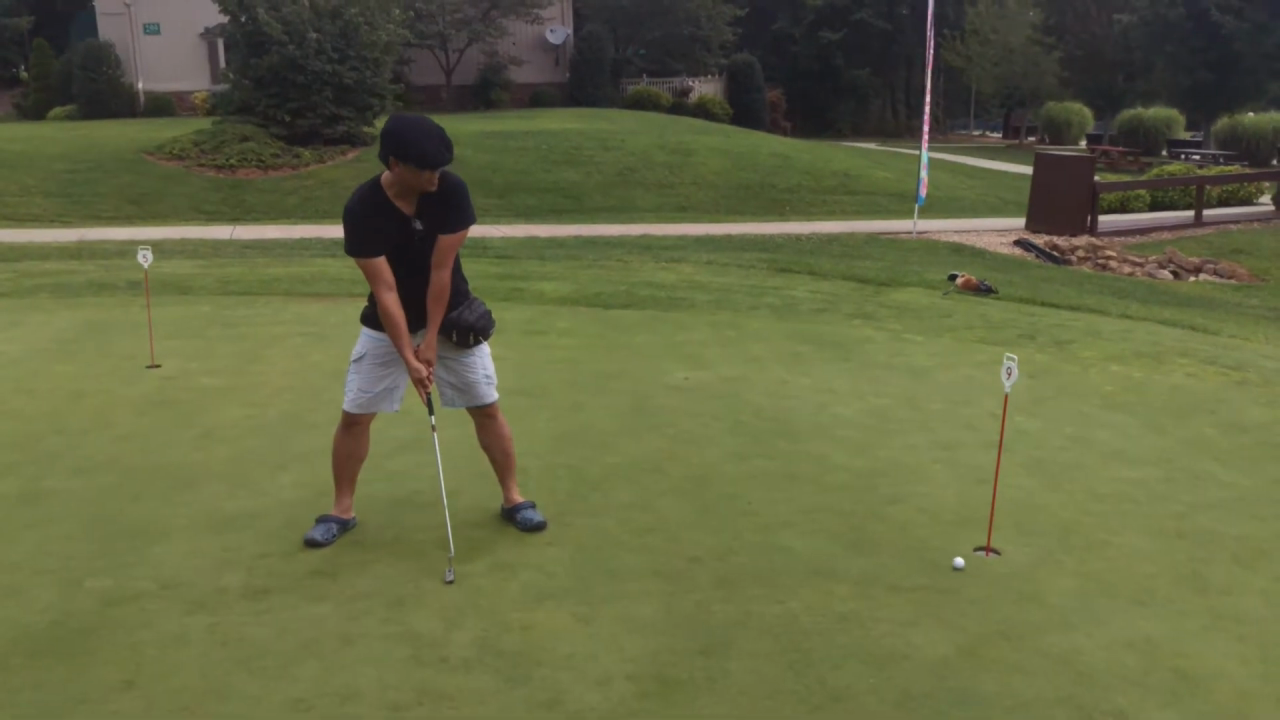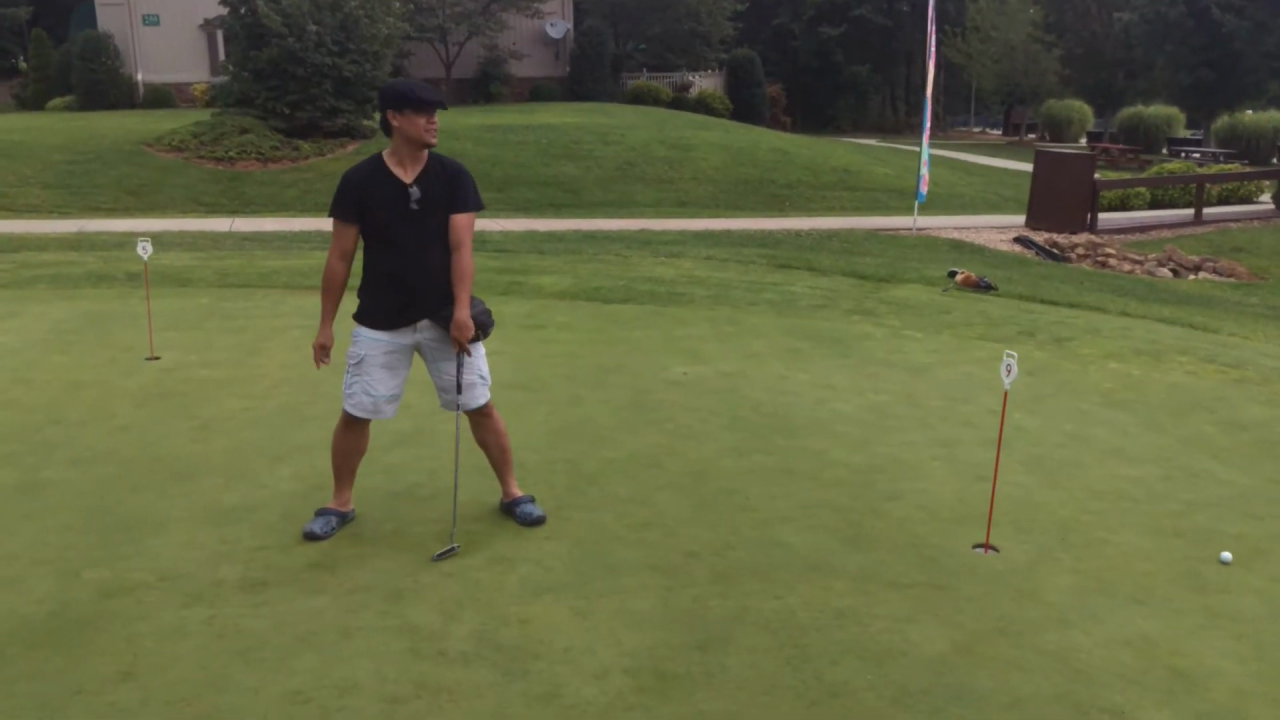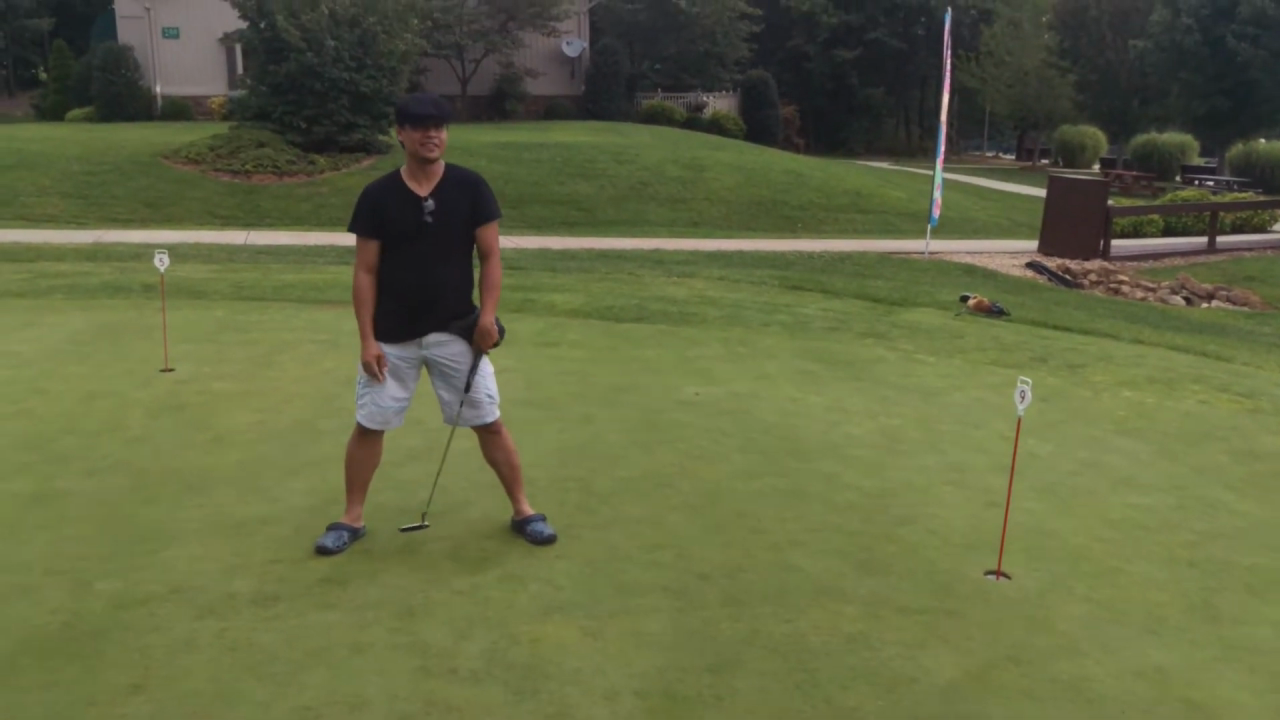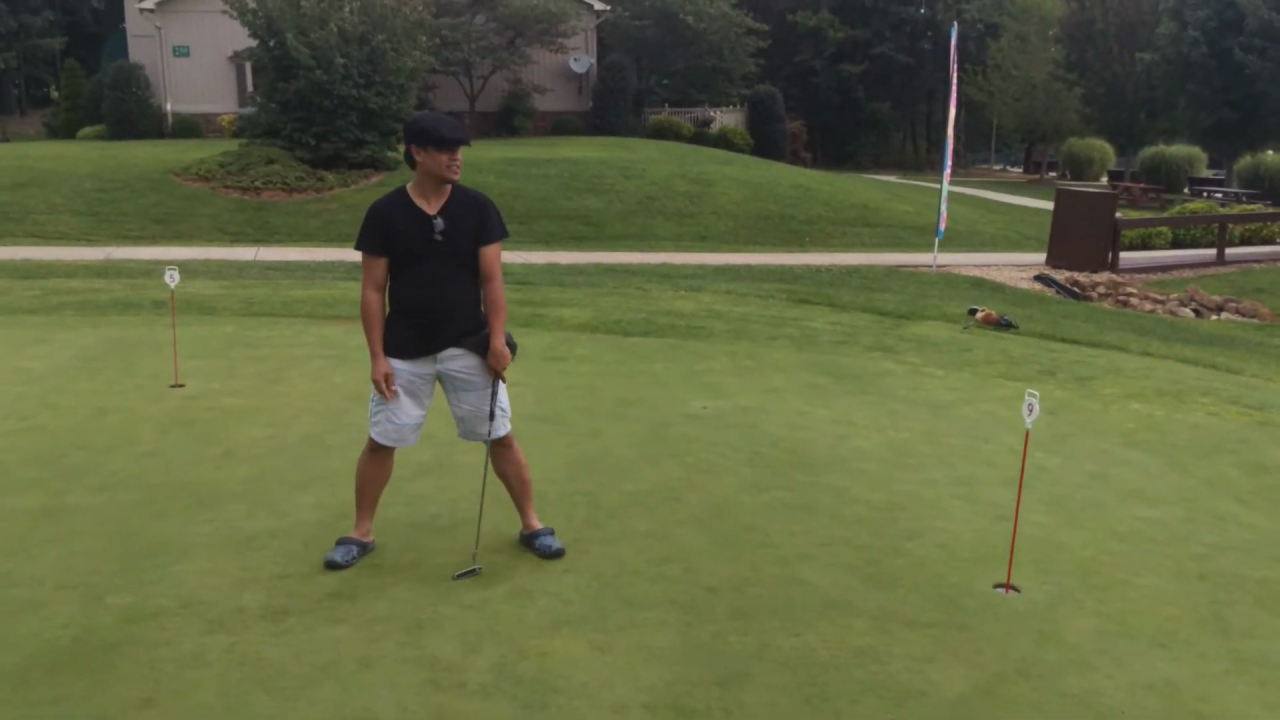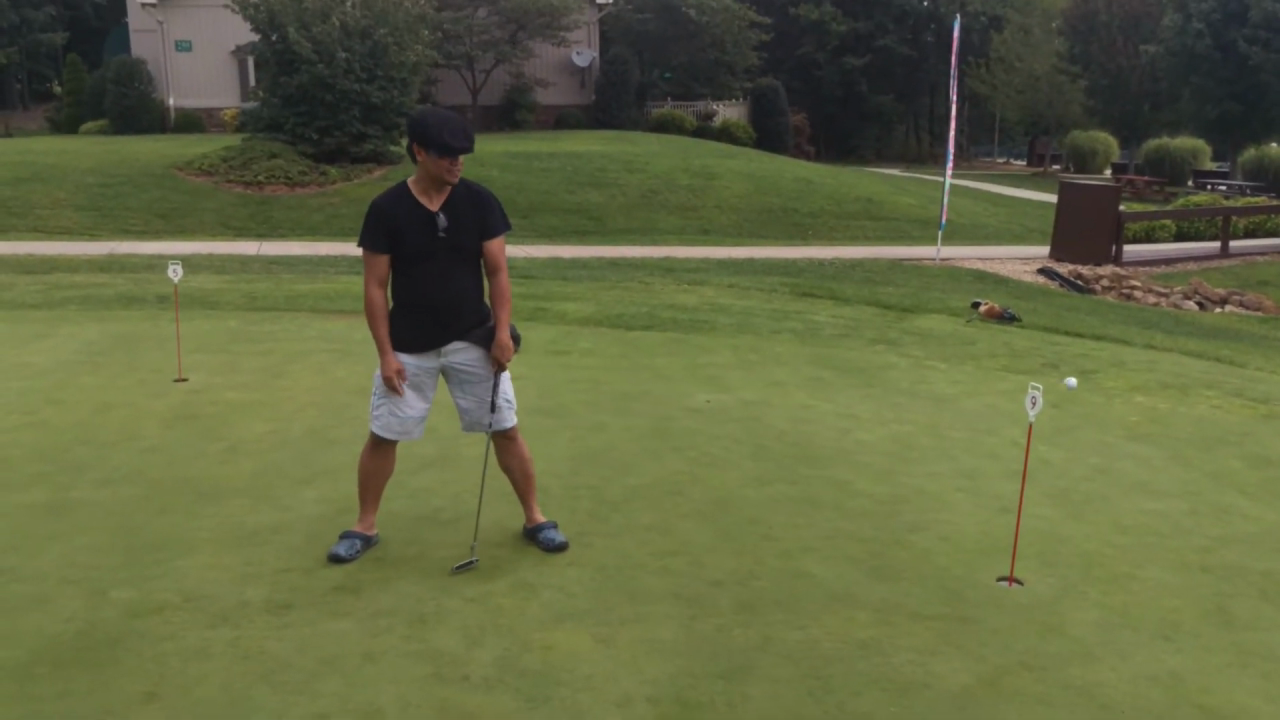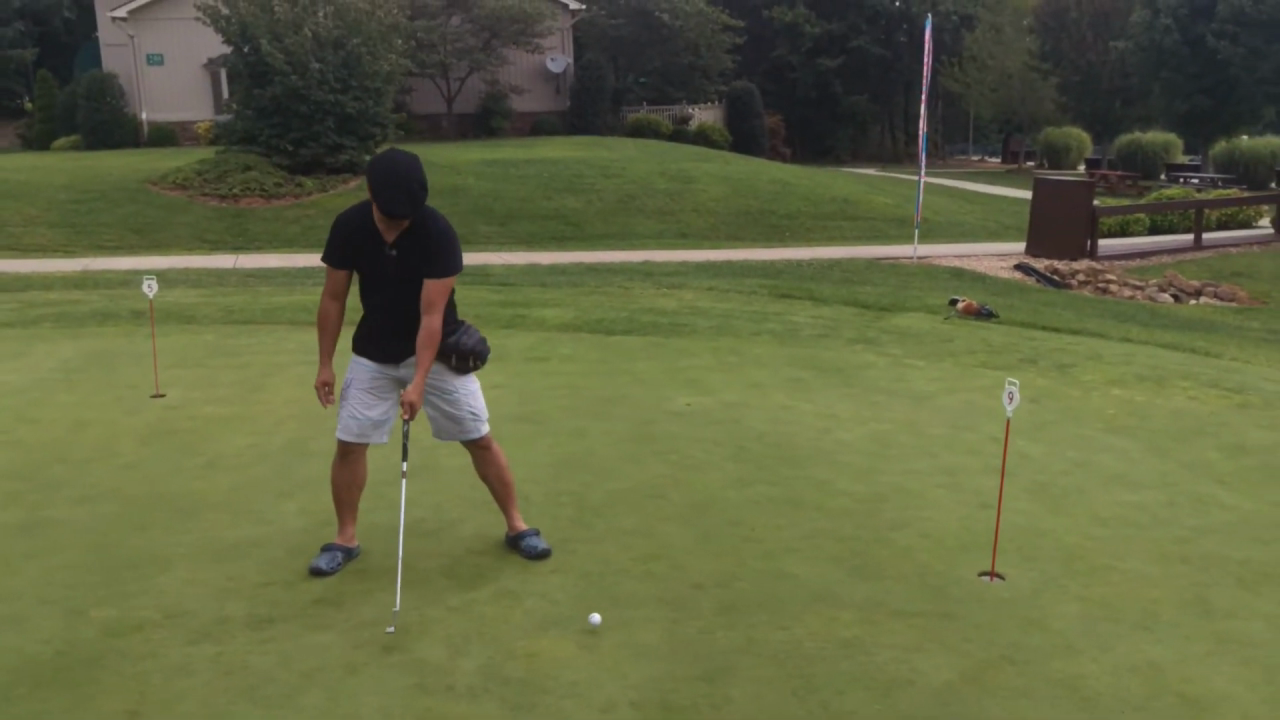
dt=0.7s
person 1, frame 1
left shoulder: (452, 190)
right shoulder: (362, 209)
left elbow: (441, 271)
right elbow: (385, 291)
left wrist: (431, 340)
right wrist: (407, 358)
left hip: (451, 316)
right hip: (387, 324)
left knee: (487, 407)
right knee: (355, 415)
left ankle: (513, 498)
right ankle: (342, 510)
person 1, frame 2
left shoulder: (454, 176)
right shoulder: (358, 181)
left elbow: (461, 248)
right elbow: (339, 259)
left wrist: (462, 311)
right wrist: (325, 325)
left hip: (444, 318)
right hip: (379, 323)
left knee: (480, 406)
right knee: (355, 414)
left ankle: (511, 492)
right ankle: (340, 503)
person 1, frame 3
left shoulder: (471, 188)
right shoulder: (377, 196)
left elbow: (490, 257)
right elbow: (365, 272)
left wrist: (488, 316)
right wrist: (368, 338)
left hip: (456, 331)
right hip: (393, 336)
left knee: (488, 423)
right knee: (368, 425)
left ankle: (522, 510)
right ankle: (352, 518)
person 1, frame 4
left shoulder: (477, 207)
right shoulder: (384, 213)
left elbow: (491, 279)
right elbow: (373, 291)
left wrist: (497, 339)
right wrist: (377, 356)
left hip: (468, 346)
right hip: (404, 352)
left knee: (500, 436)
right knee: (381, 442)
left ankle: (531, 525)
right ankle: (361, 533)
person 1, frame 5
left shoulder: (480, 201)
right shoulder: (386, 209)
left elbow: (497, 271)
right elbow: (375, 287)
left wrist: (502, 330)
right wrist: (386, 353)
left hip: (472, 340)
right hip: (409, 346)
left knee: (506, 430)
right knee: (383, 436)
left ankle: (534, 518)
right ankle: (365, 527)
person 1, frame 6
left shoulder: (438, 233)
right shoulder: (348, 227)
left elbow: (432, 316)
right elbow: (333, 298)
left wrist: (418, 381)
right wrist: (325, 364)
left hip: (437, 351)
right hip: (374, 353)
left knee: (479, 439)
right knee: (349, 443)
left ankle: (516, 525)
right ankle: (345, 538)
